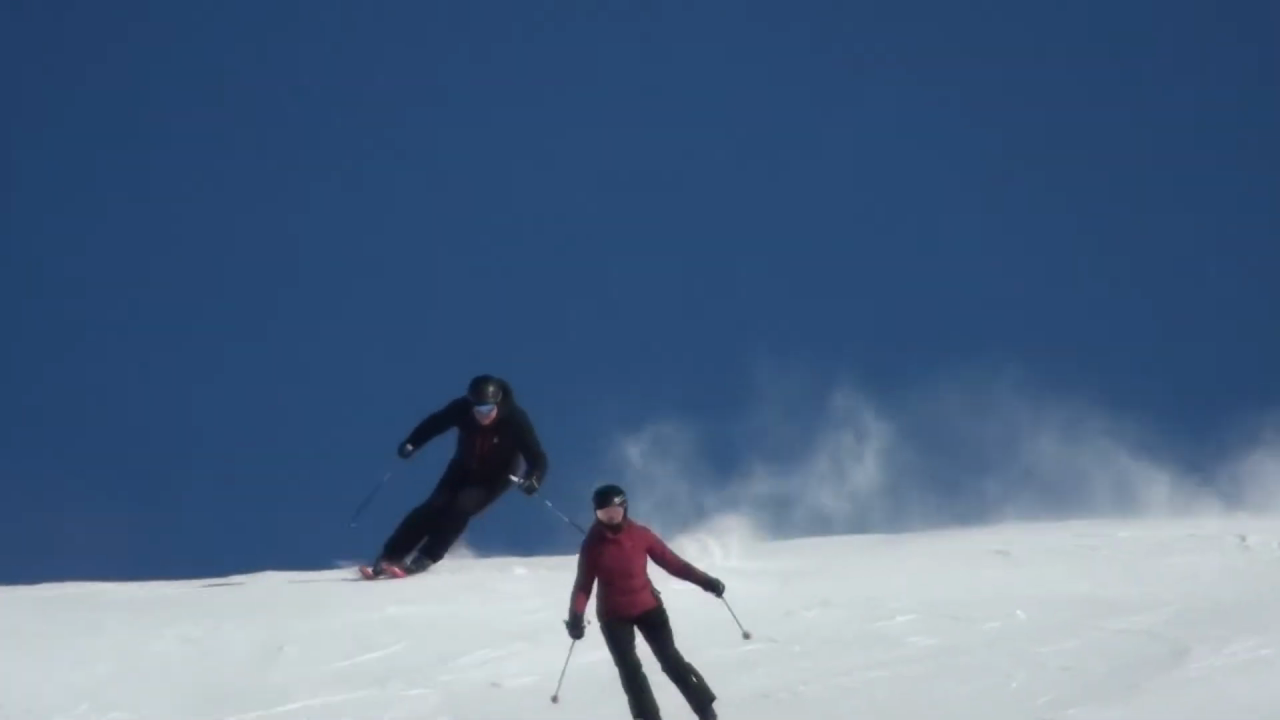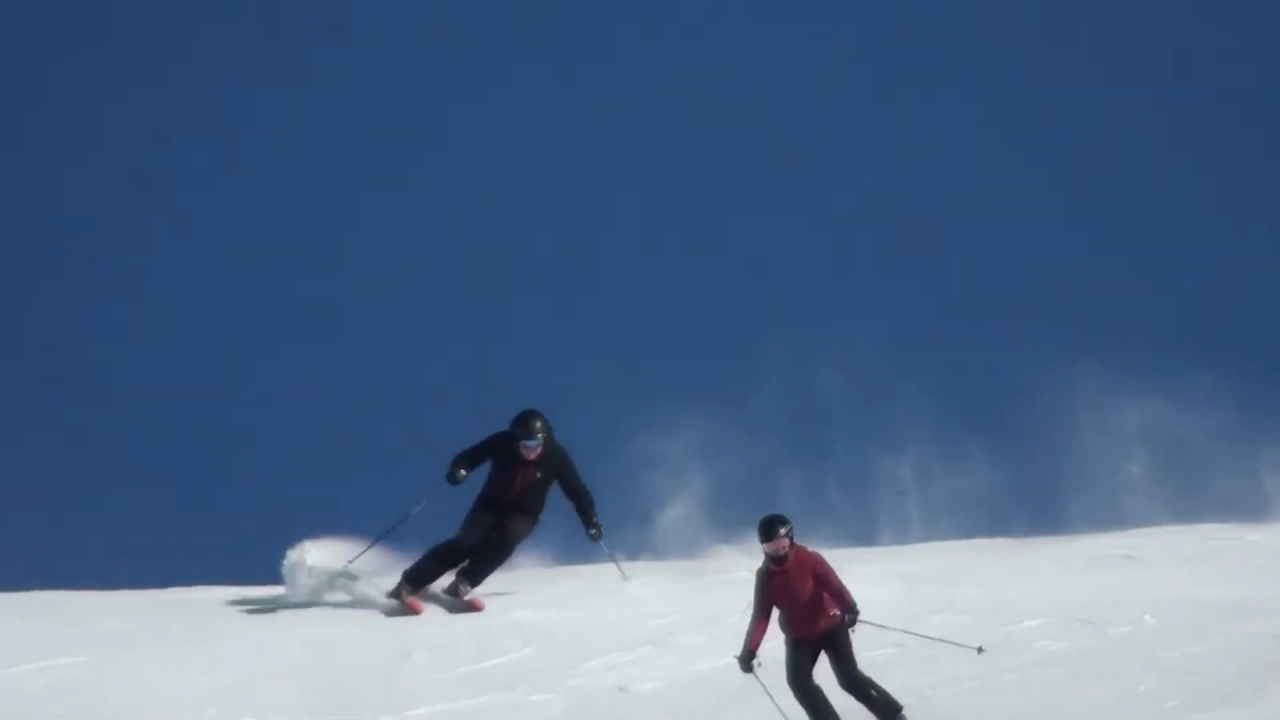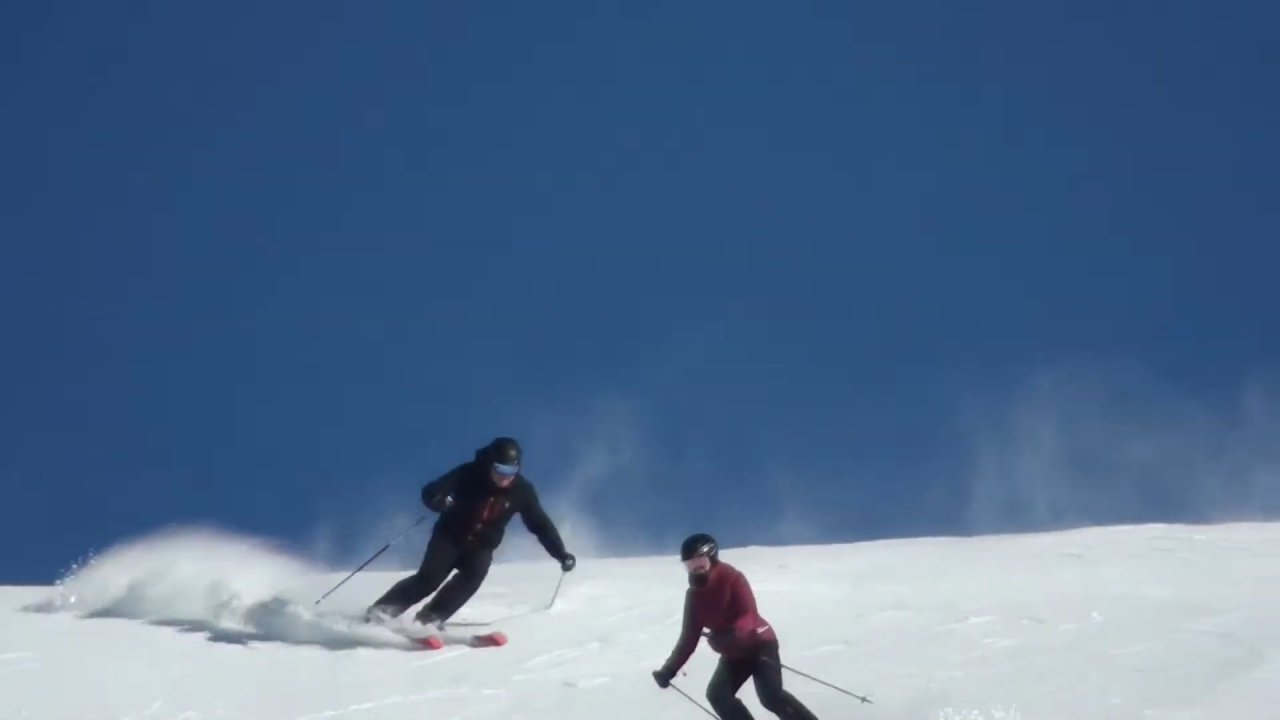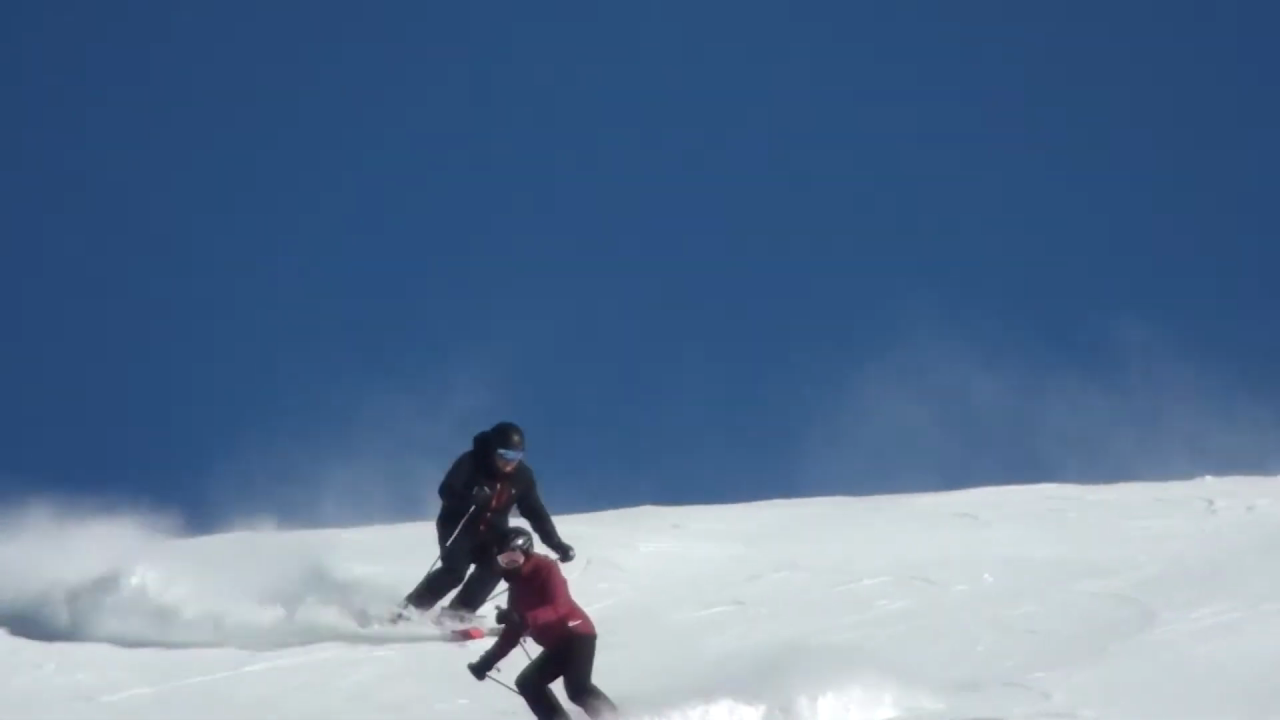
dt=0.3s
person 1, frame 1
left shoulder: (516, 420)
right shoulder: (460, 408)
left elbow: (537, 459)
right elbow: (434, 423)
left wrist: (533, 479)
right wrist: (411, 444)
left hip: (493, 478)
right hip: (463, 469)
left knee: (460, 509)
right knee: (432, 510)
left ankle: (425, 559)
right ankle: (390, 558)
person 1, frame 2
left shoulder: (556, 457)
right shoulder: (502, 443)
left elbow: (577, 491)
right elbow: (467, 457)
left wrist: (590, 521)
right wrist: (457, 470)
left hip: (524, 514)
right hip: (491, 505)
left knee: (508, 538)
right knee: (464, 543)
left ankle: (462, 584)
right ankle: (409, 583)
person 1, frame 3
left shoulder: (521, 490)
right shoulder: (470, 473)
left elbow: (540, 523)
right elbow: (432, 491)
left wrist: (561, 553)
right wrist: (437, 500)
left hip: (481, 545)
right hip: (450, 536)
left knee: (475, 572)
right knee: (429, 577)
left ankle: (431, 617)
right ankle: (381, 611)
person 1, frame 4
left shoulder: (522, 475)
right shoulder: (471, 462)
left elbow: (536, 512)
right elbow: (446, 490)
left wrist: (557, 543)
right wrist: (470, 496)
left hip: (489, 534)
right hip: (455, 527)
left knee: (497, 562)
right knee: (453, 570)
left ankle: (458, 612)
right ankle: (410, 608)
person 2, frame 1
left shoulder: (640, 534)
right shoulder: (592, 545)
left elbow: (671, 560)
right elbow: (583, 584)
left wrist: (704, 580)
right wrist: (575, 617)
left hip: (647, 606)
right hip: (613, 615)
left knee: (671, 660)
right knee: (629, 668)
person 2, frame 2
left shoulder: (810, 560)
right shoulder: (765, 575)
left elbow: (835, 587)
right elbow: (760, 615)
left wrist: (849, 608)
right wrist: (749, 650)
left hip: (830, 626)
right hip: (799, 636)
left knee: (849, 677)
right knee: (799, 682)
person 2, frame 3
left shoulder: (732, 578)
right shoulder: (694, 594)
left elbow: (749, 614)
right elbow: (688, 637)
left wrist: (732, 633)
right wrist: (670, 668)
left hip: (759, 643)
right hip: (732, 655)
left knee: (771, 696)
right knee: (717, 695)
person 2, frame 4
left shoulder: (546, 569)
right shoulder: (516, 584)
left elbow: (557, 608)
right elbow: (512, 632)
left wrist: (523, 618)
right wrist: (487, 661)
left hip: (577, 634)
right hip: (555, 645)
left knee: (577, 687)
right knee: (526, 683)
